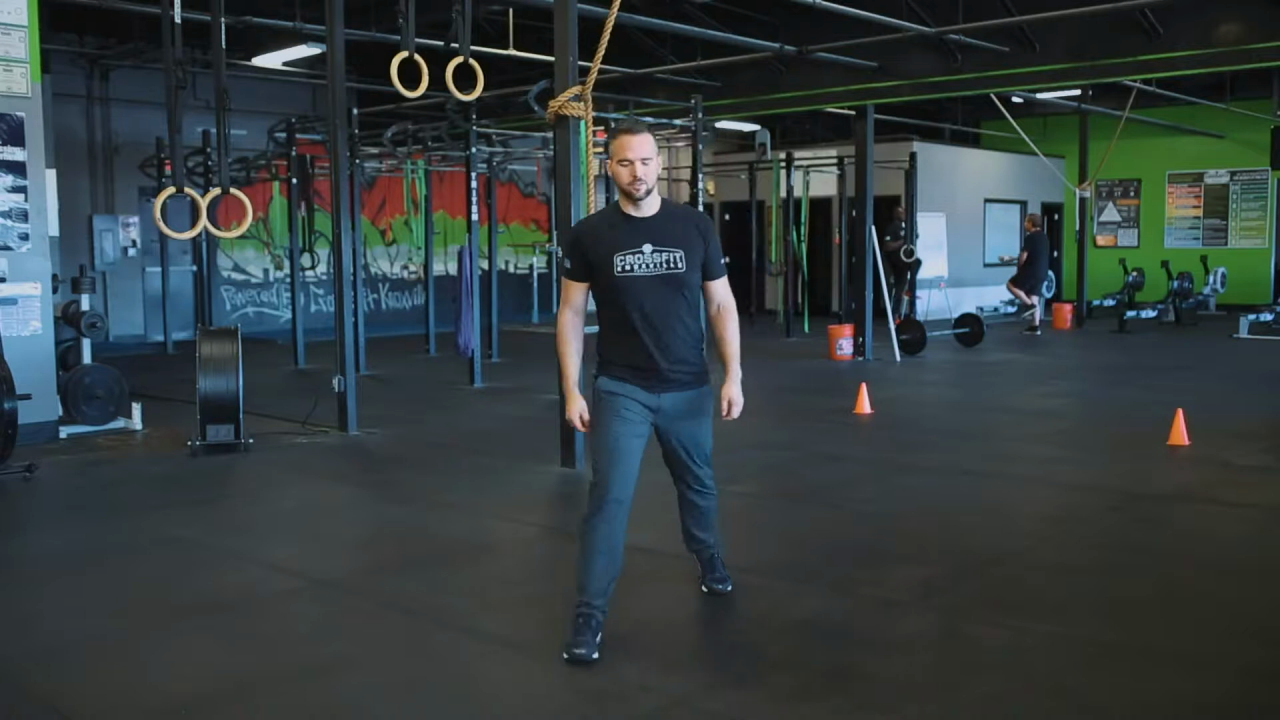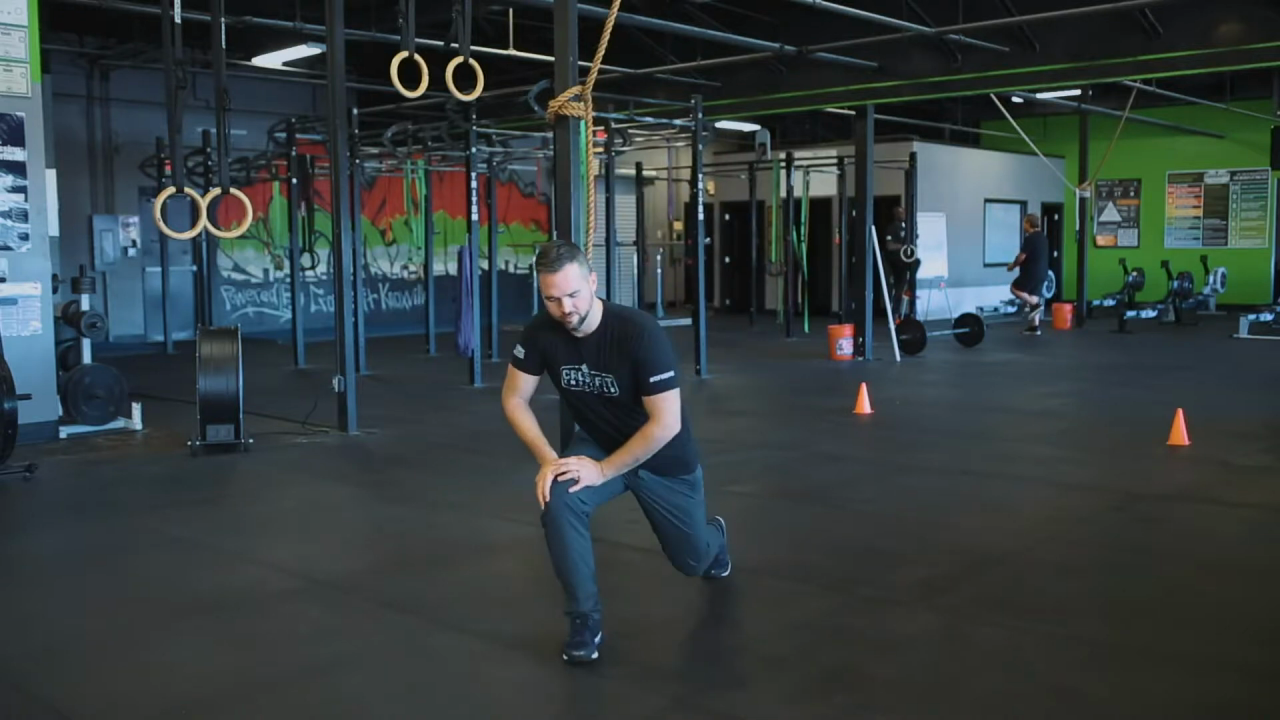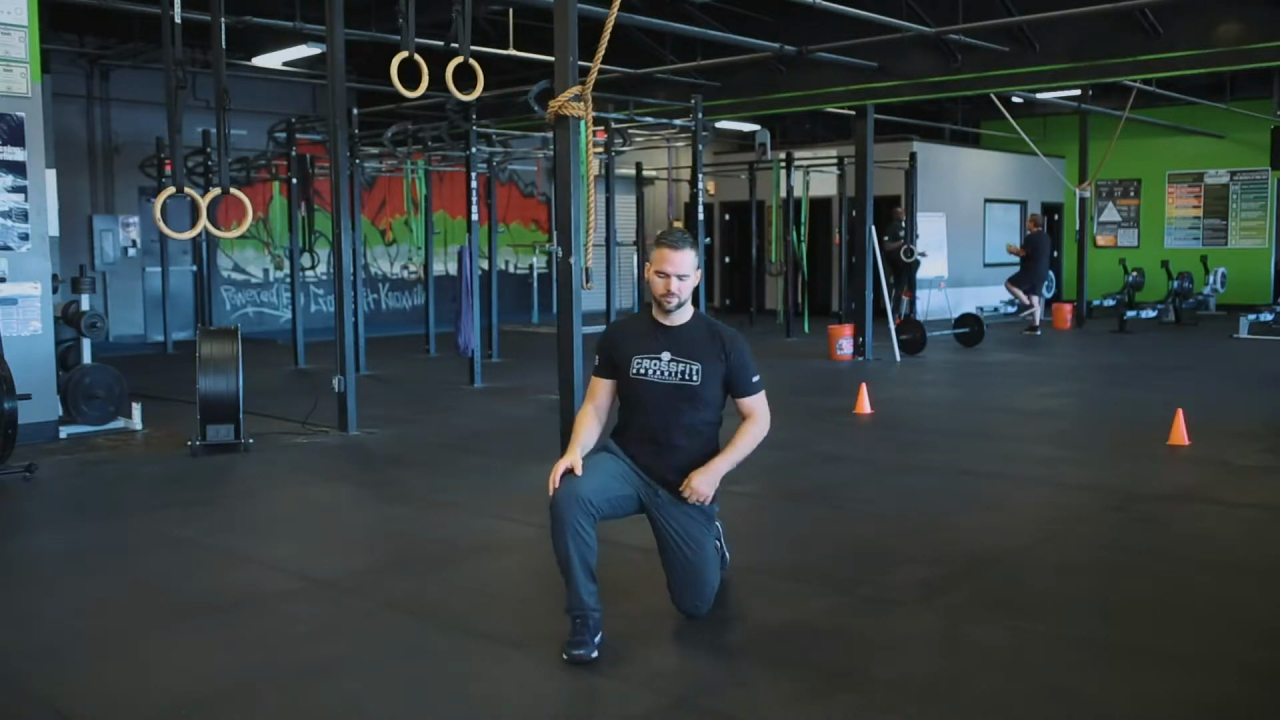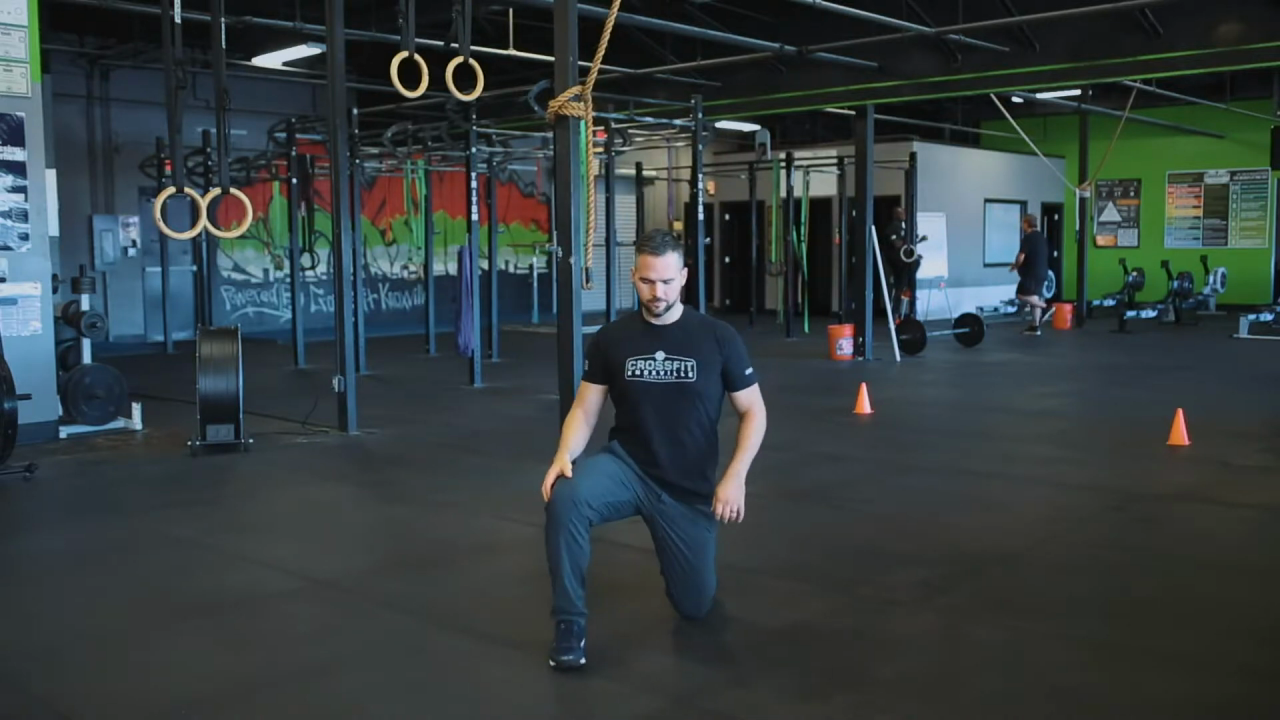
dt=1s
person 1, frame 1
left shoulder: (695, 227)
right shoulder: (589, 234)
left elbow: (720, 303)
right elbow: (571, 313)
left wrist: (733, 375)
right wrist: (571, 391)
left hip: (687, 388)
right hip: (620, 389)
left knee: (697, 484)
right knee: (609, 496)
left ankle: (707, 556)
right ankle: (588, 614)
person 1, frame 2
left shoulder: (640, 333)
right shoulder: (541, 332)
left elbow: (667, 424)
right elbow: (514, 399)
left wrist: (603, 471)
right wrist: (548, 459)
left hip: (663, 456)
right hip: (598, 442)
left knee: (691, 558)
right knee: (558, 502)
left ankle: (714, 538)
right ankle: (585, 618)
person 1, frame 3
left shoulder: (724, 342)
right shoulder: (621, 334)
left elbow: (758, 419)
right elbow: (596, 406)
left wrist: (714, 471)
right wrist: (574, 452)
left hip: (690, 481)
right hip: (626, 461)
left knee: (696, 603)
right knee: (567, 498)
left ankle: (709, 540)
right ankle: (585, 618)
person 1, frame 4
left shoulder: (718, 337)
right shoulder: (610, 339)
left elbow: (754, 412)
right elbow: (585, 410)
left wrist: (735, 476)
right wrist: (563, 456)
left hip: (689, 485)
right hip: (626, 464)
left knee: (694, 606)
right knee: (564, 498)
left ankle: (687, 549)
right ankle: (569, 624)
